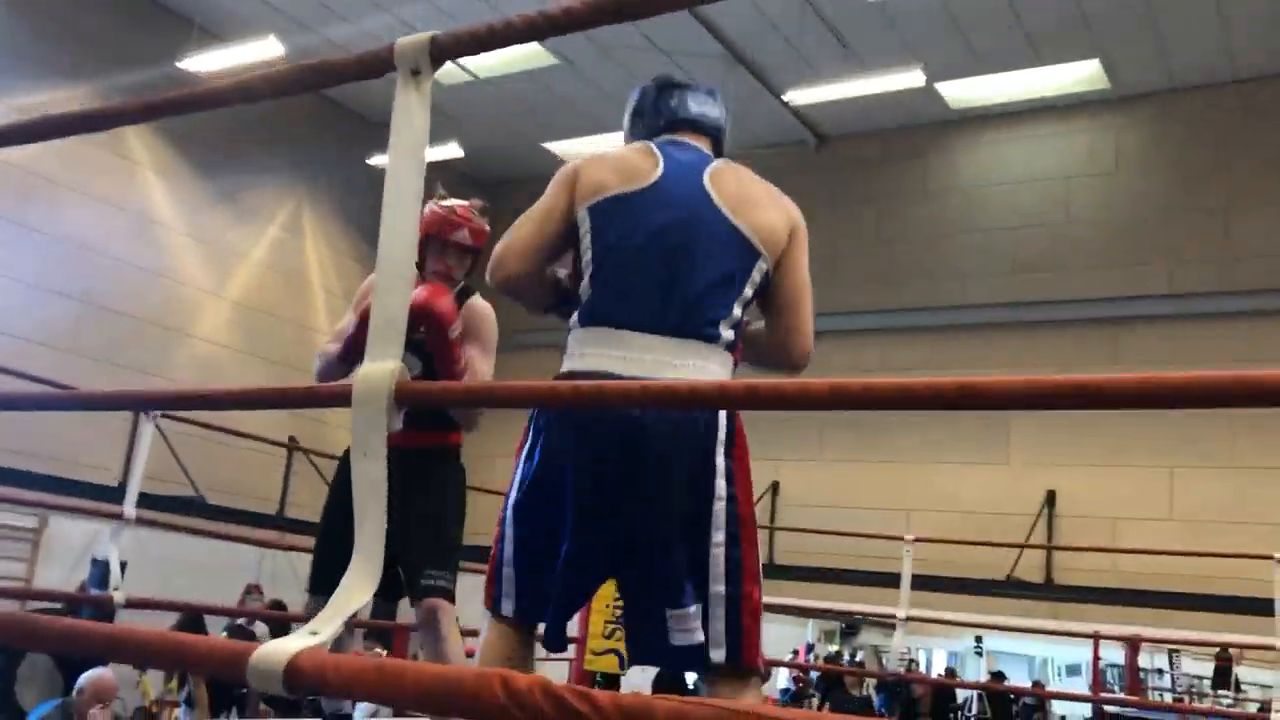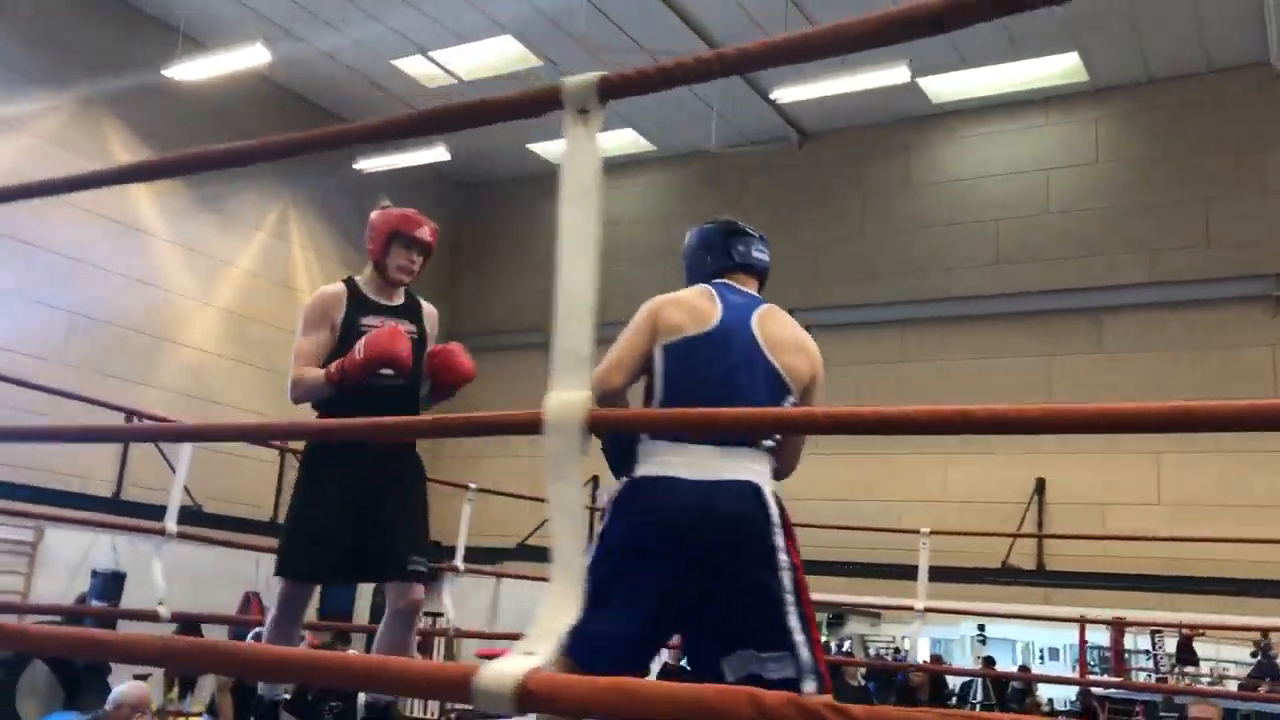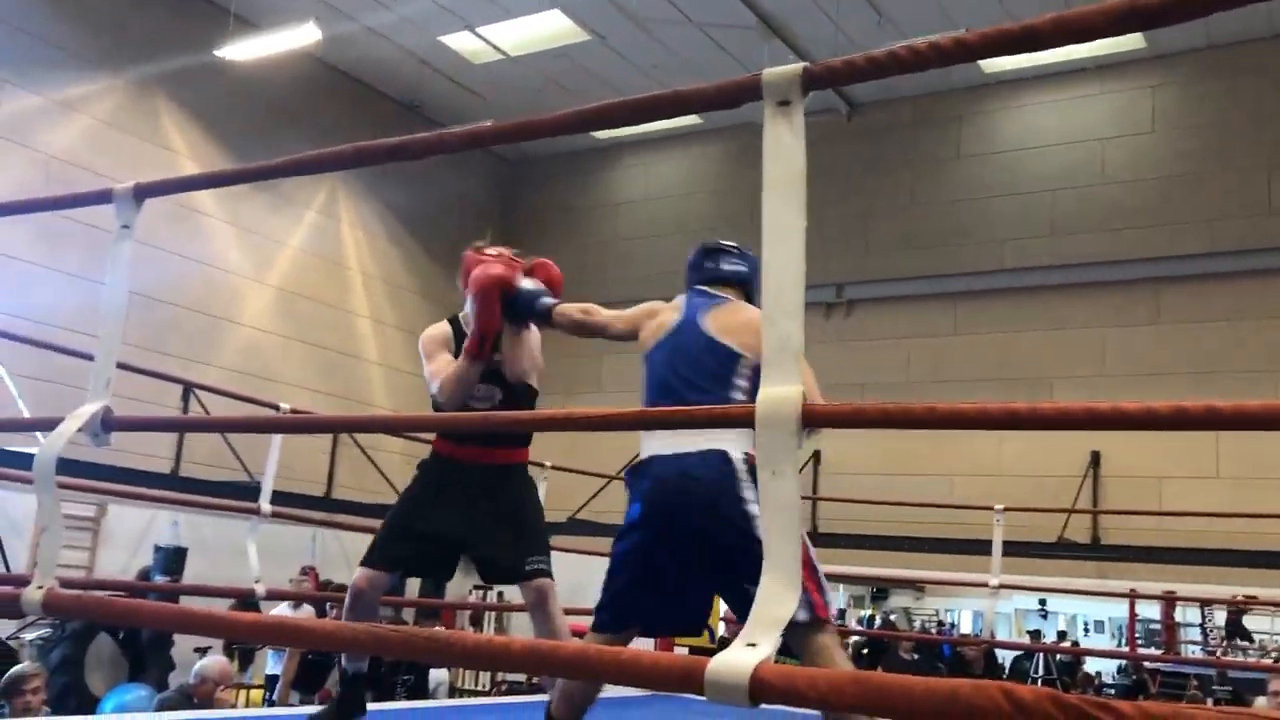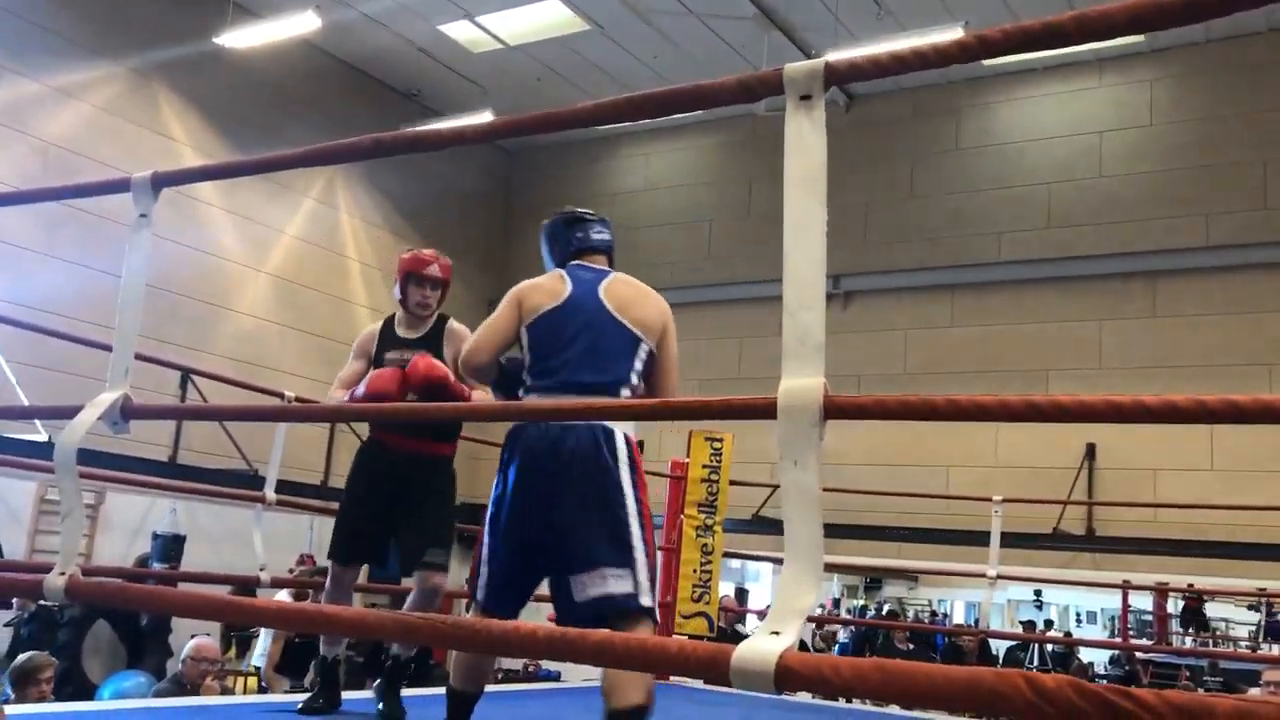
dt=0.7s
person 1, frame 1
left shoulder: (593, 170)
right shoulder: (776, 209)
left elbow: (507, 269)
right elbow: (794, 353)
left hip: (586, 410)
right hip: (694, 422)
left knee: (513, 609)
right knee: (728, 662)
person 1, frame 2
left shoulder: (666, 308)
right shoulder: (801, 345)
left elbow: (606, 384)
left wrist: (625, 441)
left hip: (656, 500)
right hip: (746, 509)
left knee: (577, 656)
right knee: (802, 687)
person 1, frame 3
left shoulder: (656, 316)
right shoulder: (762, 327)
left elbow: (582, 318)
right elbow: (804, 408)
left wrist: (537, 305)
left hip: (655, 479)
right hip: (724, 477)
left knee: (609, 629)
right knee: (813, 632)
person 1, frame 4
left shoulder: (531, 291)
right shoulder: (652, 304)
left elbow: (474, 361)
right elbow: (663, 401)
left hip: (532, 445)
right hip: (603, 449)
left knee: (491, 605)
right knee: (629, 617)
person 2, frame 1
left shoulder: (475, 314)
right shoulder: (379, 291)
left elbow: (471, 414)
right elbow: (323, 372)
left wrist: (447, 344)
right wrist: (350, 346)
left hip: (431, 468)
left knee: (434, 605)
right knee: (322, 608)
person 2, frame 2
left shoulder: (425, 315)
right shoulder: (331, 300)
right elbow: (299, 389)
left wrist: (443, 385)
right wrist: (351, 368)
left hip: (397, 464)
right hip: (335, 457)
left knee: (408, 599)
right knee: (293, 593)
person 2, frame 3
left shoulder: (524, 335)
right shoulder: (438, 337)
left elbow: (520, 371)
right elbow: (447, 395)
left wrist: (500, 315)
right wrist: (484, 337)
left hip: (504, 479)
right hip: (445, 474)
left knee: (542, 592)
right knee: (366, 586)
person 2, frame 4
left shoulder: (455, 336)
right shoulder: (374, 337)
left elbow: (485, 400)
right elbow: (335, 395)
left wrist: (454, 390)
right wrist: (359, 395)
left hip: (431, 470)
right hip: (378, 463)
left knee: (431, 583)
right knee: (341, 572)
left ankle: (393, 676)
